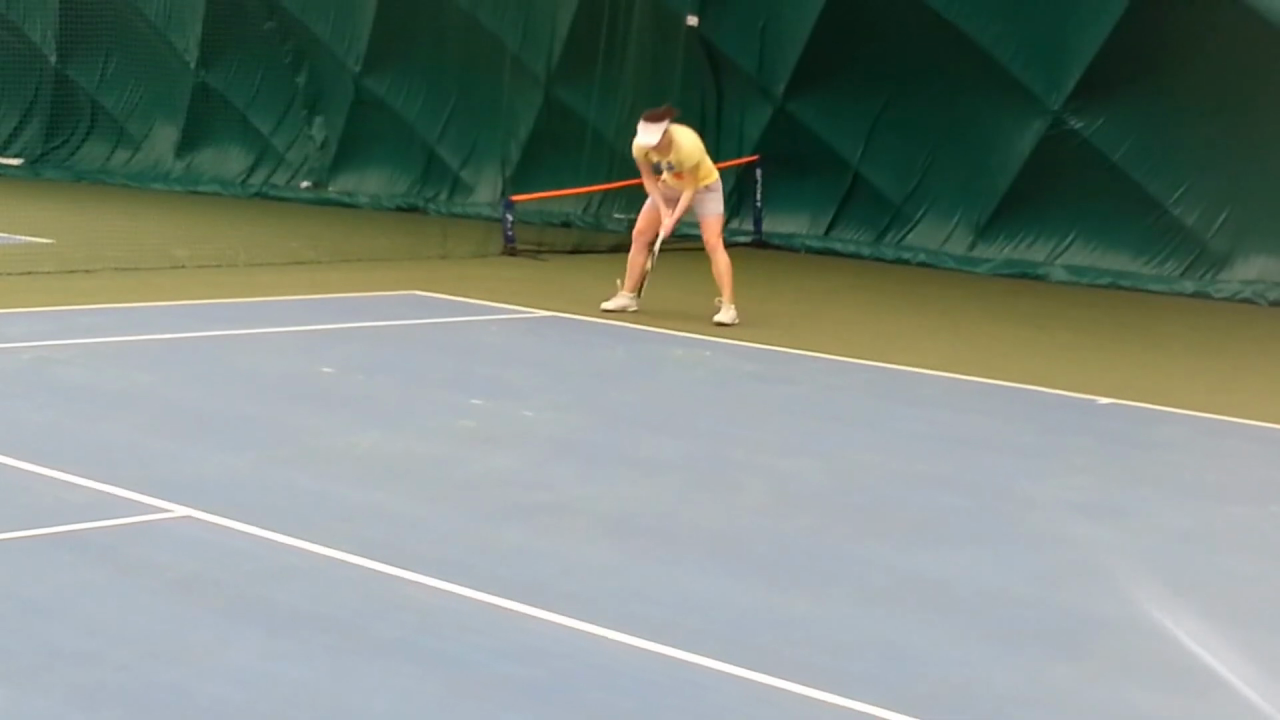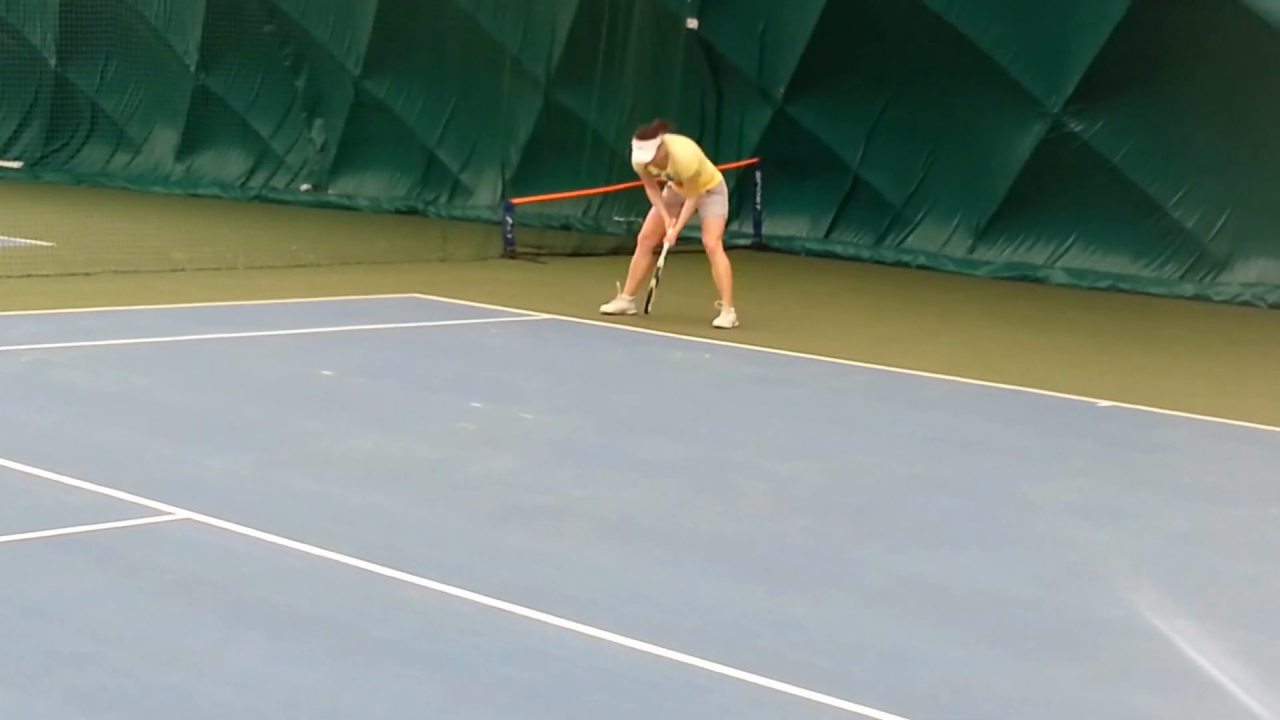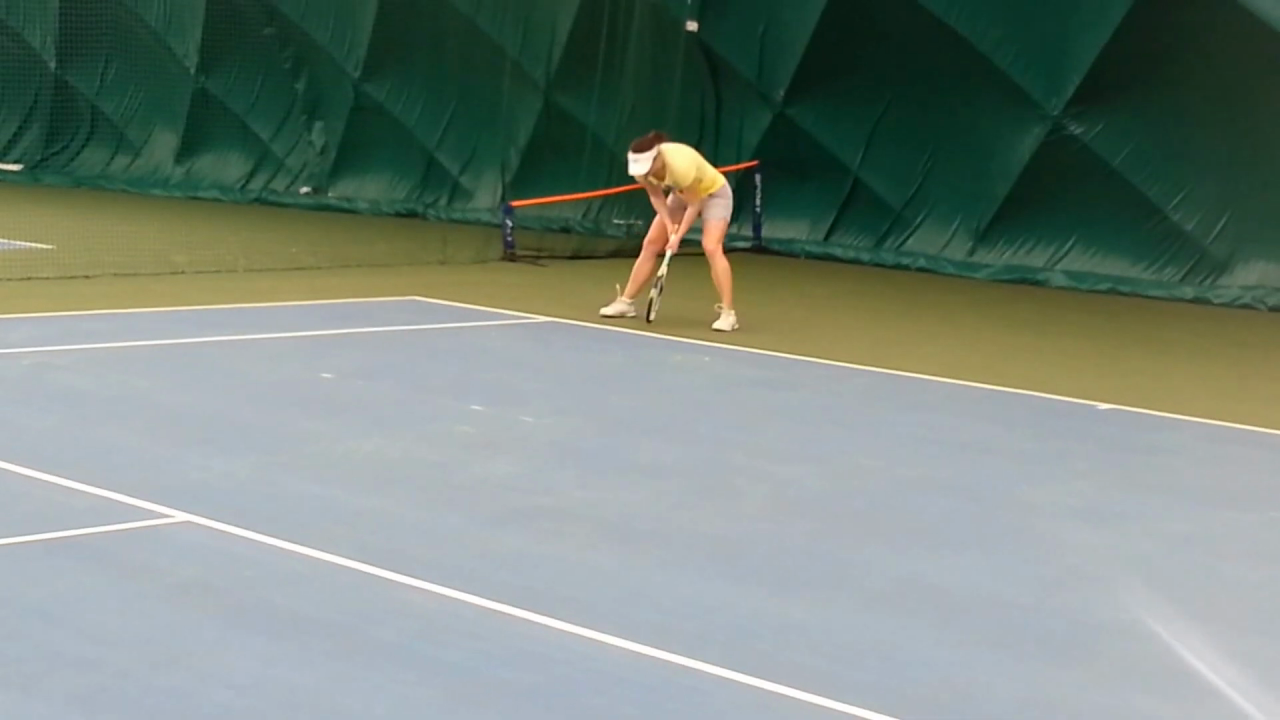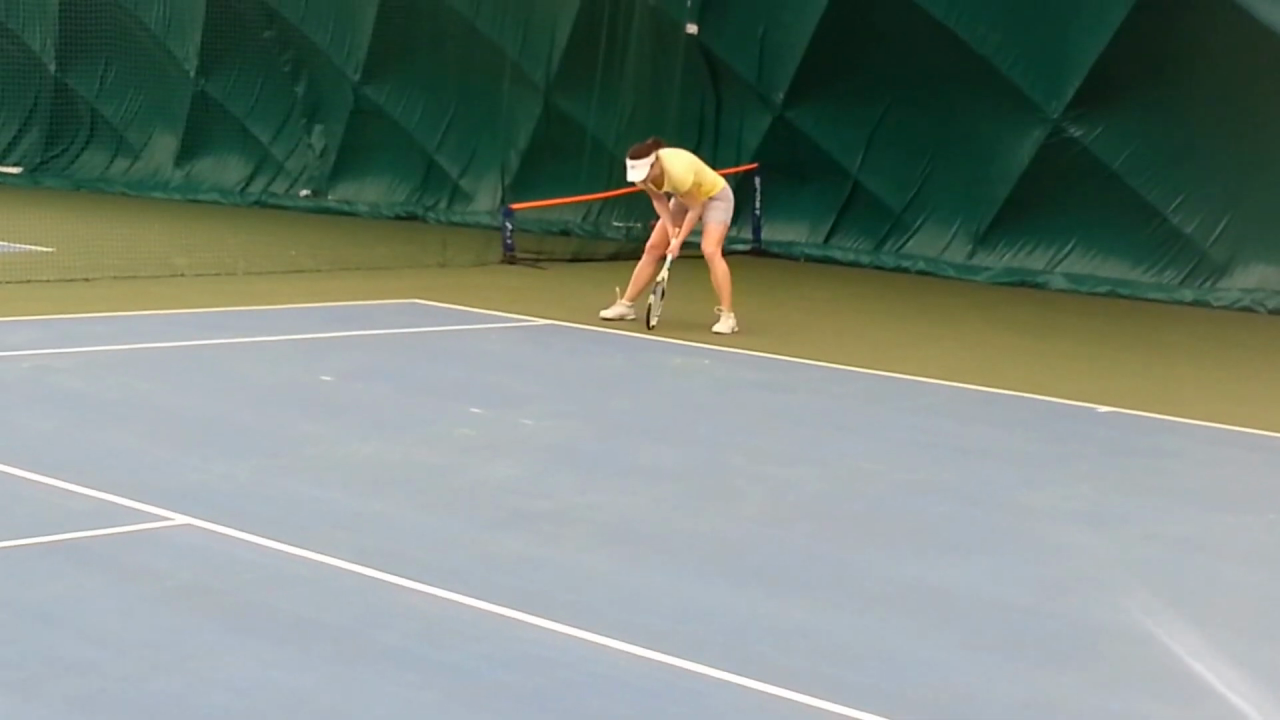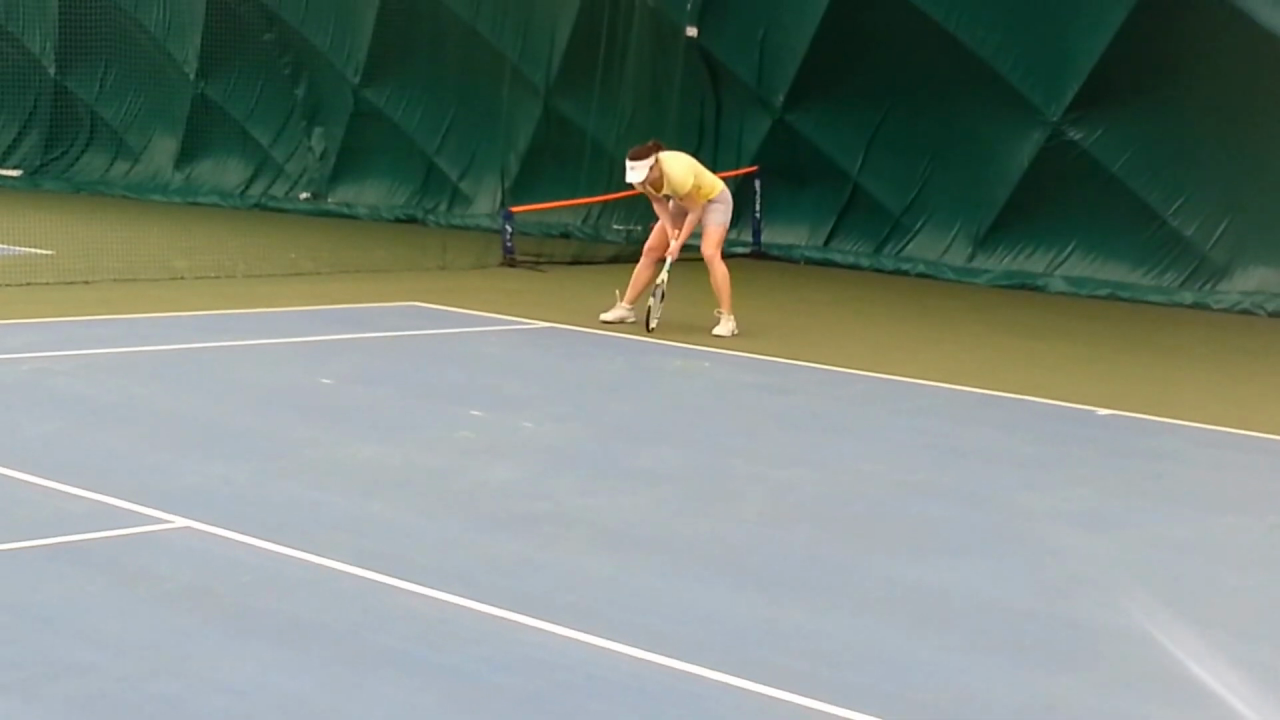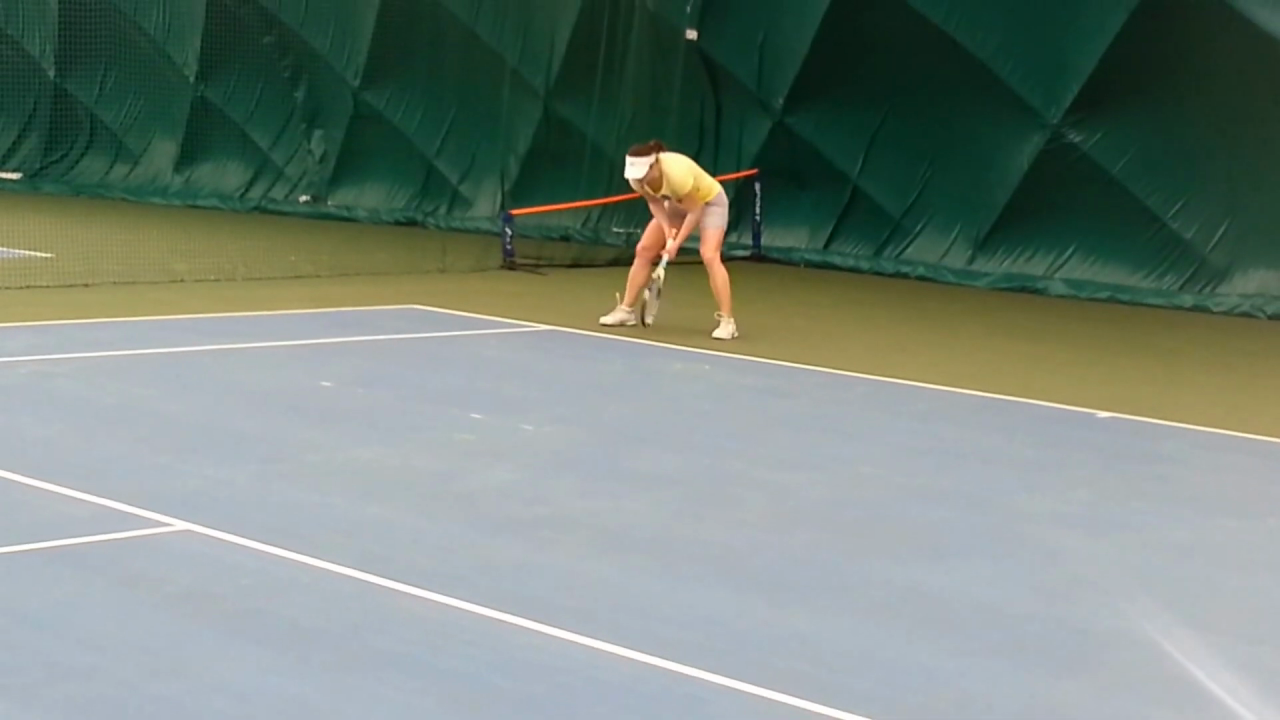
dt=0.1s
person 1, frame 1
left shoulder: (686, 144)
right shoulder: (640, 144)
left elbow: (691, 188)
right elbow: (648, 179)
left wrist: (673, 220)
right wrist: (662, 208)
left hip: (706, 186)
right hip: (670, 186)
left knee: (713, 242)
right knee: (640, 235)
left ankle: (728, 307)
right ankle: (627, 295)
person 1, frame 2
left shoulder: (683, 155)
right shoulder: (639, 157)
left elbow: (693, 197)
right elbow: (651, 188)
left wrist: (676, 230)
right wrist: (666, 217)
left hip: (709, 189)
right hip: (676, 190)
left knee: (712, 244)
right knee: (645, 239)
left ankle: (728, 310)
right ankle: (627, 298)
person 1, frame 3
left shoulder: (679, 165)
right shoulder: (640, 166)
left elbow: (695, 203)
right elbow: (656, 196)
left wrist: (678, 237)
right wrist: (669, 222)
left hip: (714, 193)
right hip: (682, 195)
left knee: (711, 248)
right knee: (651, 244)
left ankle: (728, 313)
right ankle: (626, 301)
person 1, frame 4
left shoulder: (677, 170)
right shoulder: (639, 171)
left elbow: (696, 207)
right elbow: (659, 200)
left wrist: (679, 241)
right wrist: (670, 226)
left hip: (715, 196)
right hip: (684, 198)
left knee: (710, 251)
right knee: (653, 248)
left ankle: (727, 316)
right ankle: (626, 304)
person 1, frame 5
left shoulder: (676, 173)
right shoulder: (639, 176)
left elbow: (696, 209)
left wrist: (679, 242)
right wrist: (669, 228)
left hip: (713, 199)
right hip: (683, 201)
left knee: (710, 253)
right knee: (650, 251)
left ankle: (727, 319)
right ankle: (626, 307)
person 1, frame 6
left shoulder: (676, 173)
right shoulder: (637, 176)
left elbow: (695, 211)
right elbow: (655, 203)
left wrist: (677, 242)
right wrist: (667, 228)
left hip: (710, 202)
right hip: (678, 203)
left knee: (710, 256)
right knee: (644, 250)
left ankle: (727, 321)
right ankle: (626, 310)
